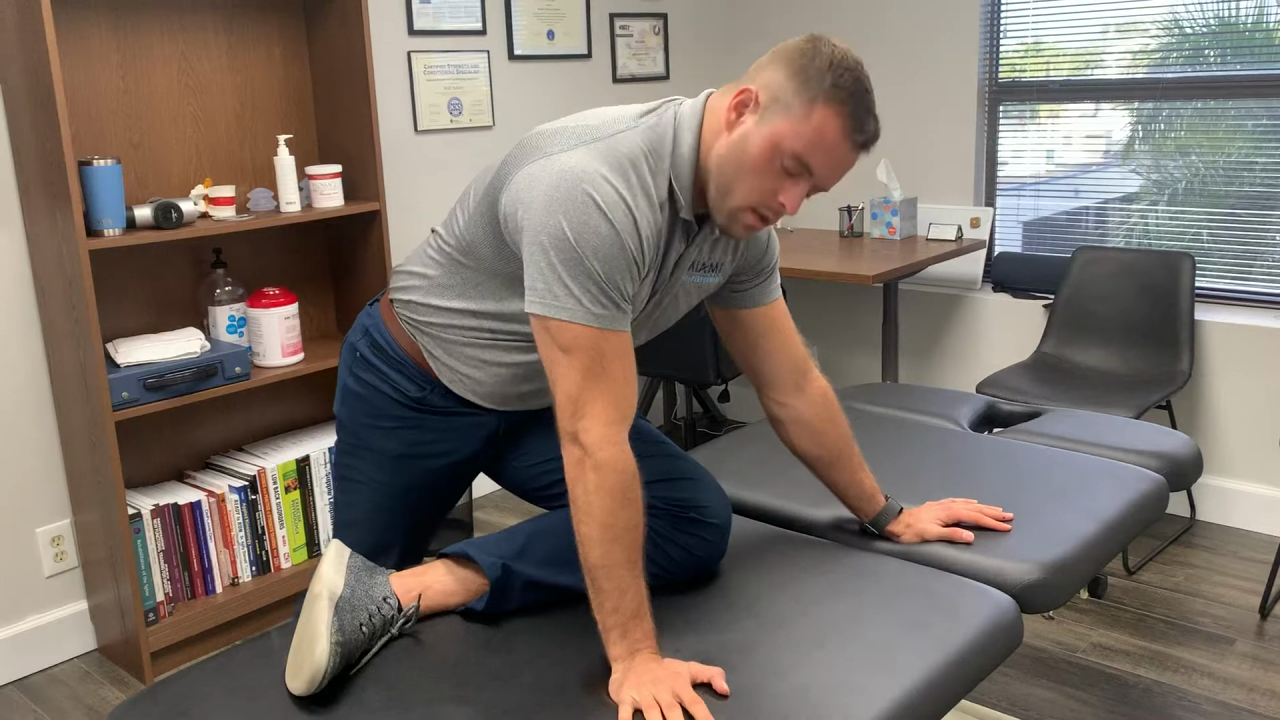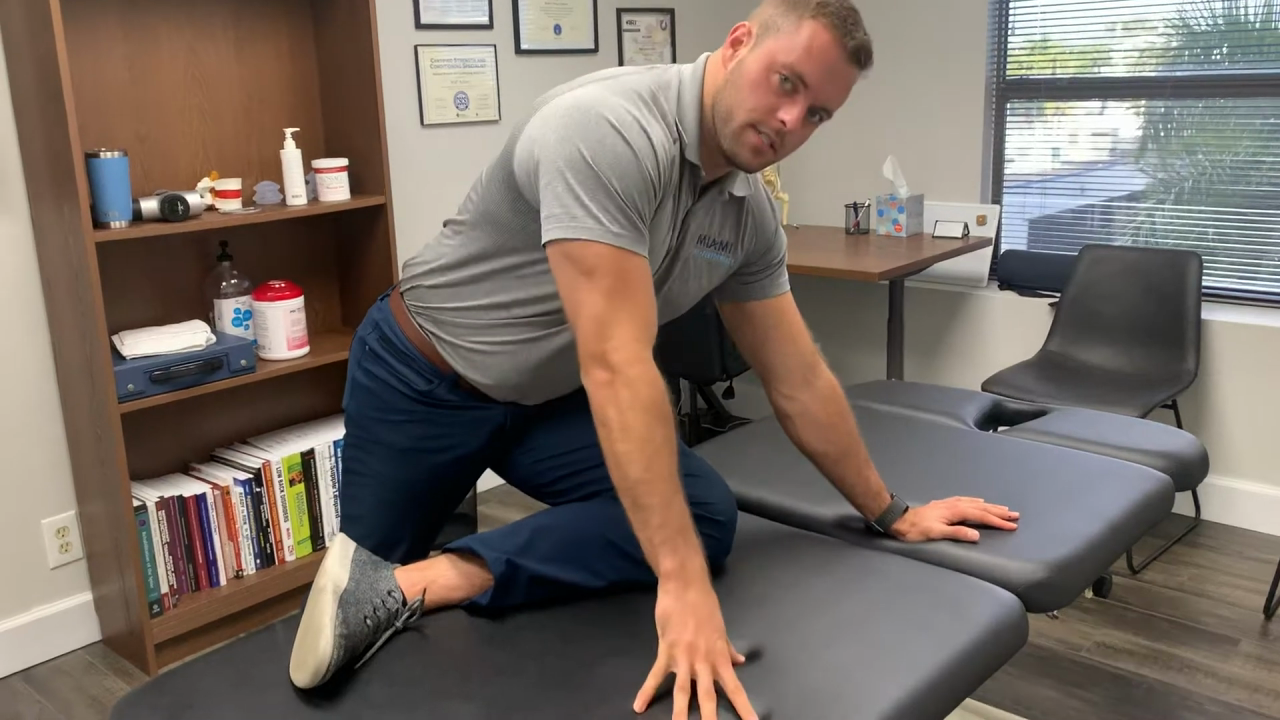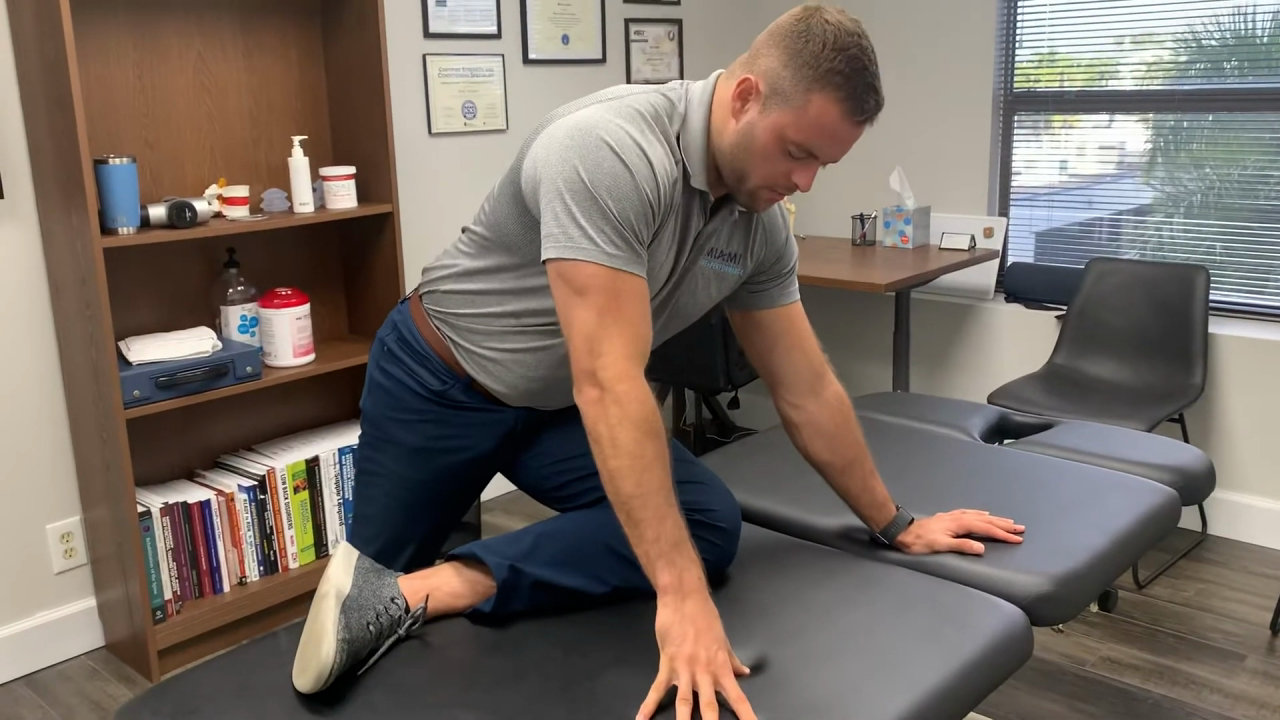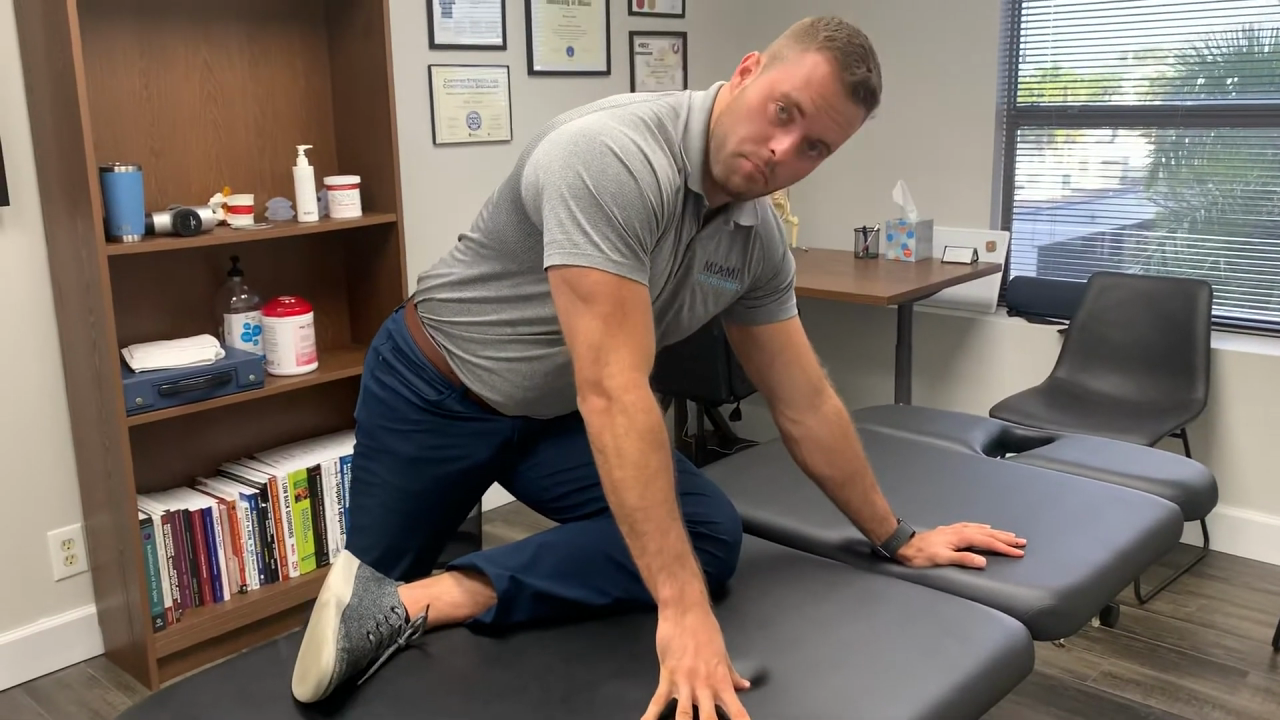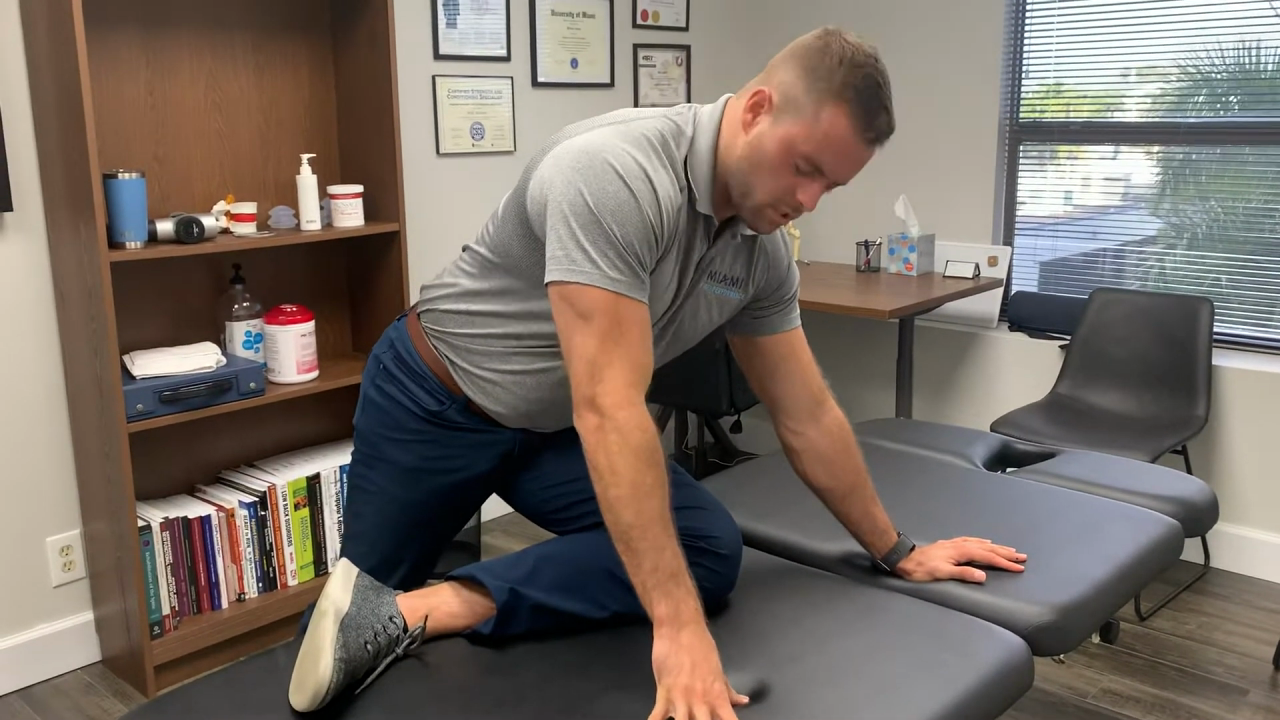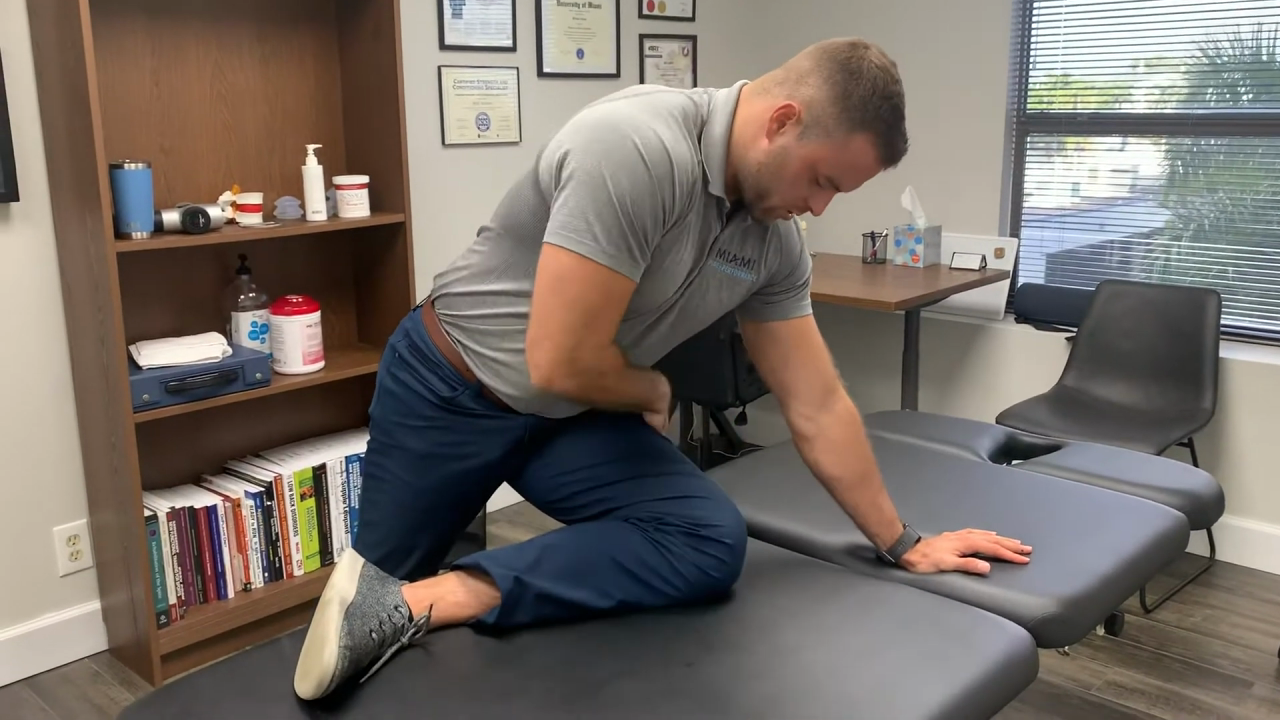
dt=0.7s
person 1, frame 1
left shoulder: (740, 219)
right shoulder: (594, 188)
left elbow: (791, 389)
right elbow: (595, 440)
left wrist: (887, 516)
right wrist: (634, 656)
left hip: (534, 395)
right hip: (415, 381)
left knee: (696, 522)
left ankle: (407, 592)
person 1, frame 2
left shoulder: (750, 215)
right shoulder: (607, 129)
left elbow: (798, 381)
right elbow: (617, 368)
left wrist: (892, 513)
right wrist: (683, 582)
left hip: (546, 396)
right hip: (423, 375)
left knee: (704, 517)
right knee: (365, 590)
left ankle: (420, 586)
person 1, frame 3
left shoulder: (761, 226)
right shoulder: (609, 149)
left elbow: (806, 392)
right elbow: (608, 384)
left wrist: (897, 526)
right wrist: (682, 597)
left hip: (555, 405)
right hip: (441, 380)
left knee: (707, 524)
right knee: (378, 580)
left ankle: (420, 595)
person 1, frame 4
left shoulder: (757, 241)
right shoulder: (611, 155)
left elbow: (805, 406)
right elbow: (614, 393)
left wrist: (898, 538)
right wrist: (683, 608)
left hip: (552, 415)
right hip: (435, 389)
left knee: (708, 535)
right knee: (372, 593)
left ankle: (421, 606)
person 1, frame 5
left shoulder: (762, 252)
right shoulder: (615, 172)
left elbow: (807, 418)
right elbow: (609, 410)
left wrist: (898, 553)
right wrist: (678, 626)
left hip: (552, 425)
right hip: (435, 400)
left knee: (709, 551)
right knee: (356, 617)
left ankle: (420, 613)
person 1, frame 6
left shoulder: (772, 241)
right shoulder: (634, 145)
left elbow: (816, 407)
right elbow: (562, 363)
left wrist: (902, 543)
right wrist: (651, 390)
left hip: (572, 414)
right hip: (449, 387)
left knee: (709, 542)
right knee: (379, 586)
left ankle: (422, 604)
